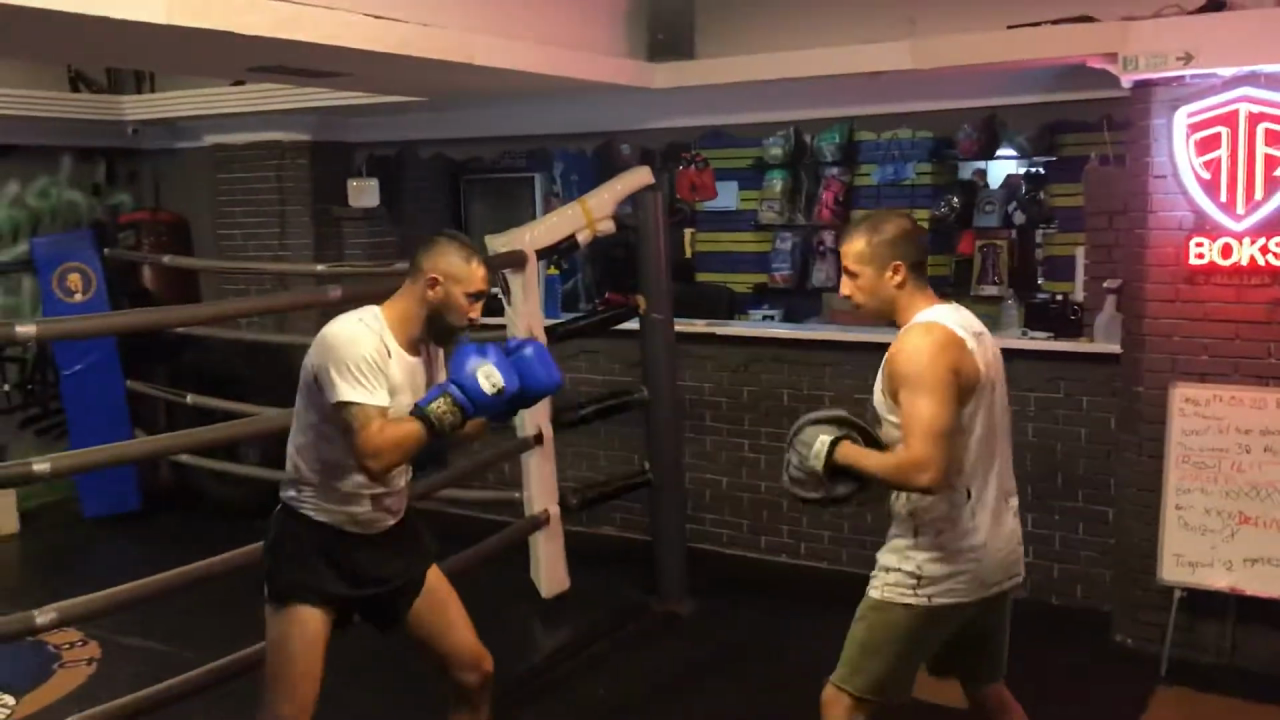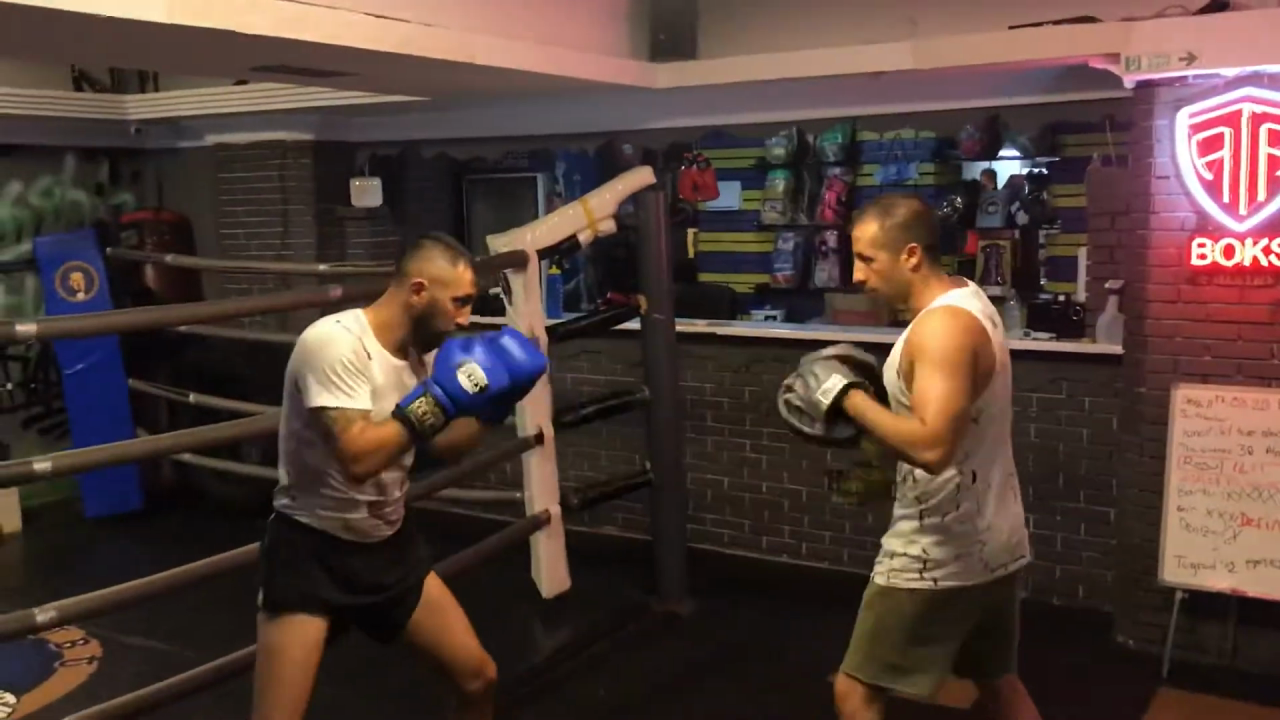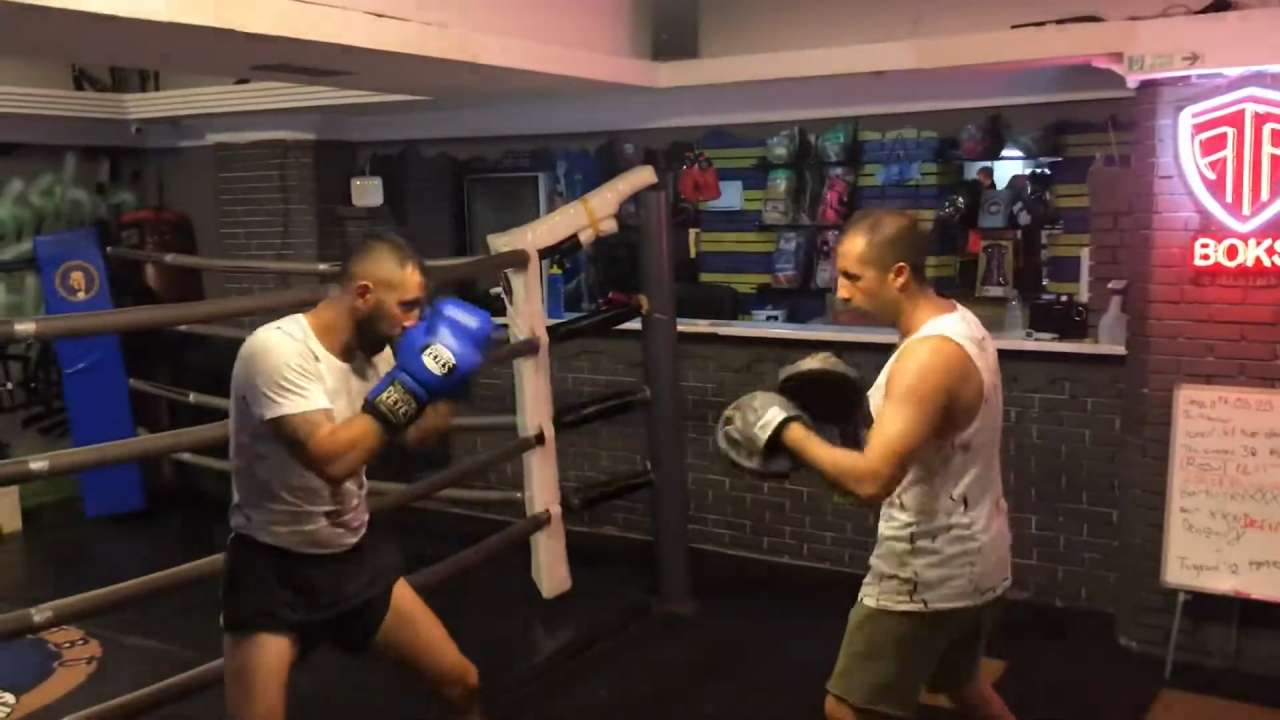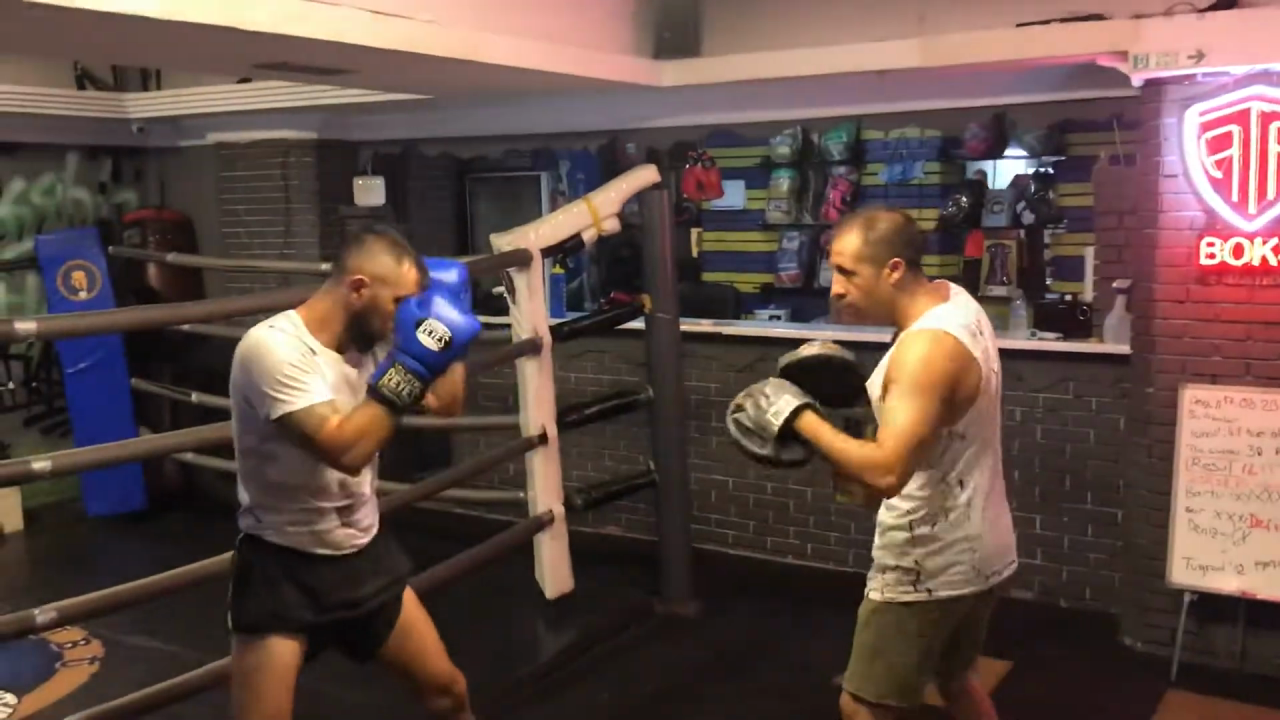
dt=0.2s
person 1, frame 1
left shoulder: (921, 343)
right shoulder: (961, 322)
left elbow: (923, 471)
left wrist: (837, 453)
right wrist: (863, 444)
left hip: (934, 568)
right hip: (991, 555)
person 1, frame 2
left shoulder: (944, 326)
right shoulder: (967, 301)
left elbow: (931, 447)
left wrist: (846, 395)
right wrist: (870, 388)
left hip: (946, 548)
right hip: (996, 541)
person 1, frame 3
left shoulder: (931, 355)
right shoulder: (952, 317)
left elbow: (872, 480)
left wrist: (785, 426)
left hip: (927, 572)
right hip: (971, 558)
person 1, frame 4
left shoulder: (928, 344)
right shoulder: (953, 300)
left elbow: (886, 472)
left wrist: (798, 414)
left hip: (931, 562)
right hip: (978, 549)
right knee: (953, 677)
person 2, frame 1
left shoulder: (430, 345)
right shoulder: (352, 339)
right elbow: (375, 455)
left wrist: (503, 397)
right wrist: (459, 398)
left hip: (390, 535)
right hip: (316, 541)
left knee: (474, 671)
person 2, frame 2
left shoulder: (425, 348)
right shoulder: (333, 342)
left elbow: (443, 447)
right elbow: (358, 458)
left wrist: (494, 399)
right wrist: (440, 396)
left hip: (389, 544)
right hip: (311, 550)
left knee: (478, 676)
person 2, frame 3
left shoulder: (374, 347)
right shoulder: (275, 350)
left elbow: (420, 434)
right elbow: (333, 460)
left wrist: (450, 362)
right wrist: (411, 384)
left hip: (356, 554)
right hip: (273, 566)
left knee: (460, 681)
person 2, frame 4
left shoulder: (371, 337)
right shoulder: (272, 347)
left elbow: (444, 402)
right elbow: (346, 451)
left wrist: (450, 325)
right wrist: (410, 363)
left hip: (367, 556)
right hip: (283, 570)
